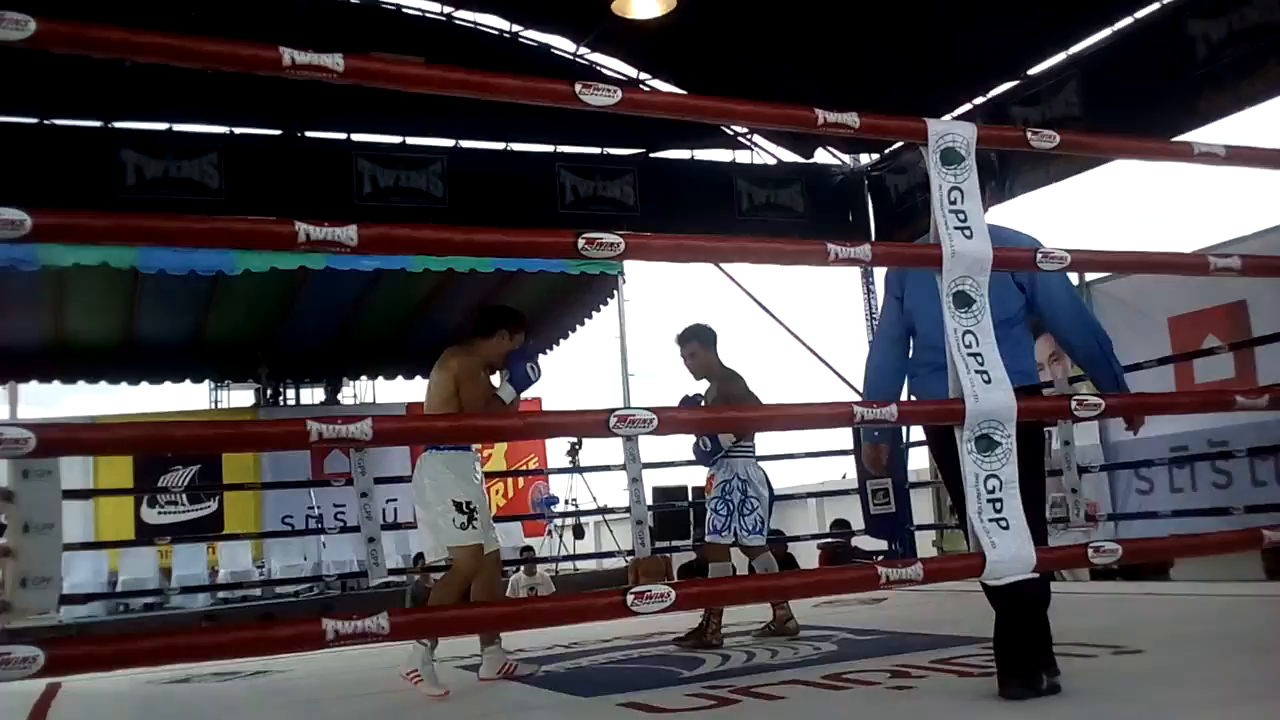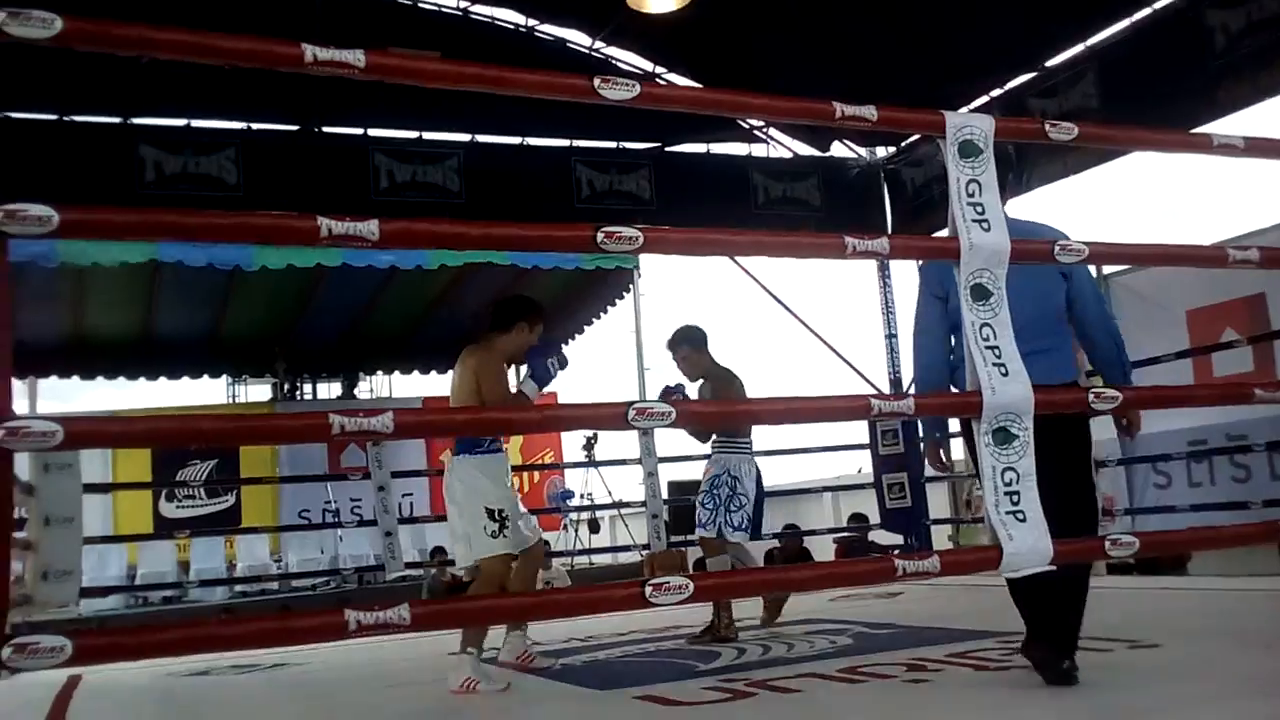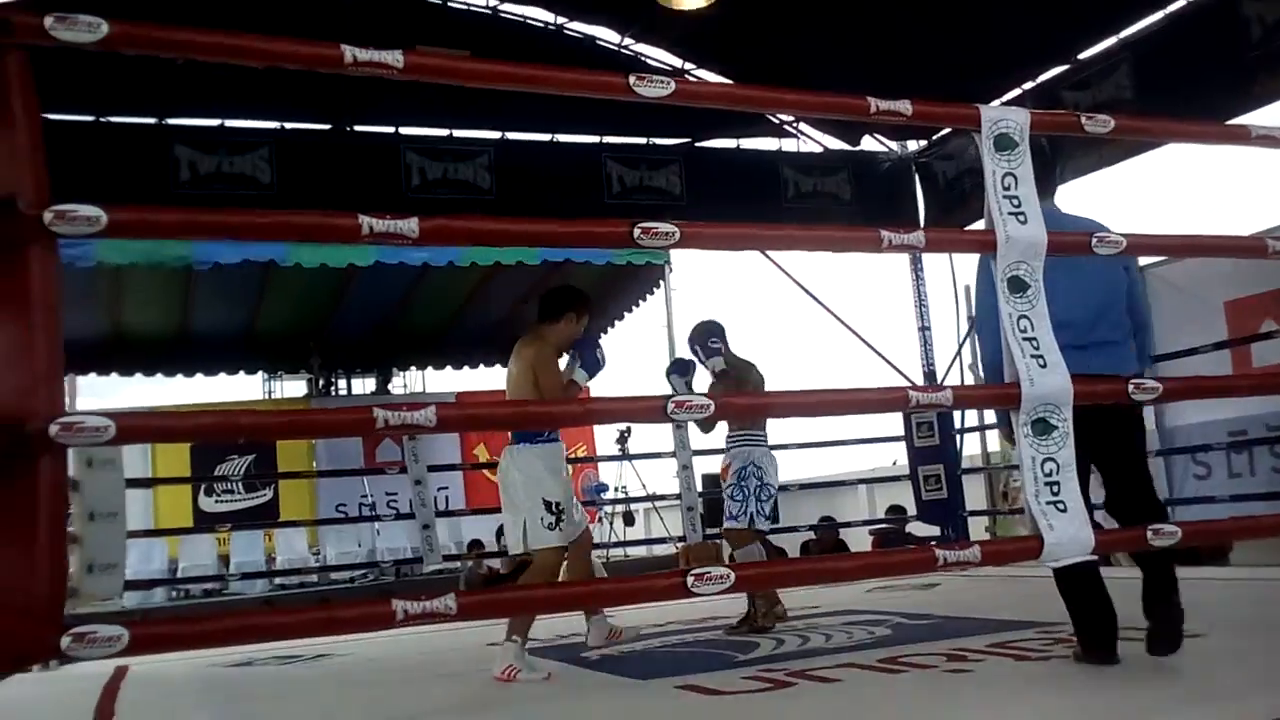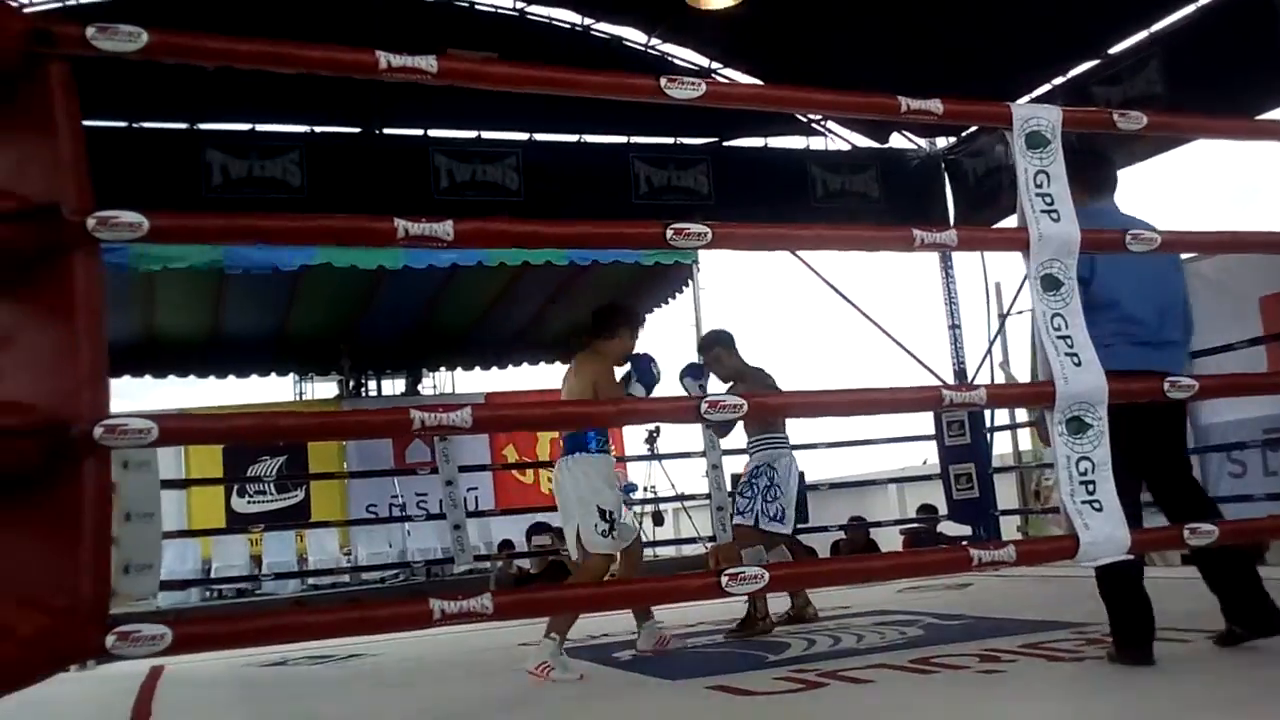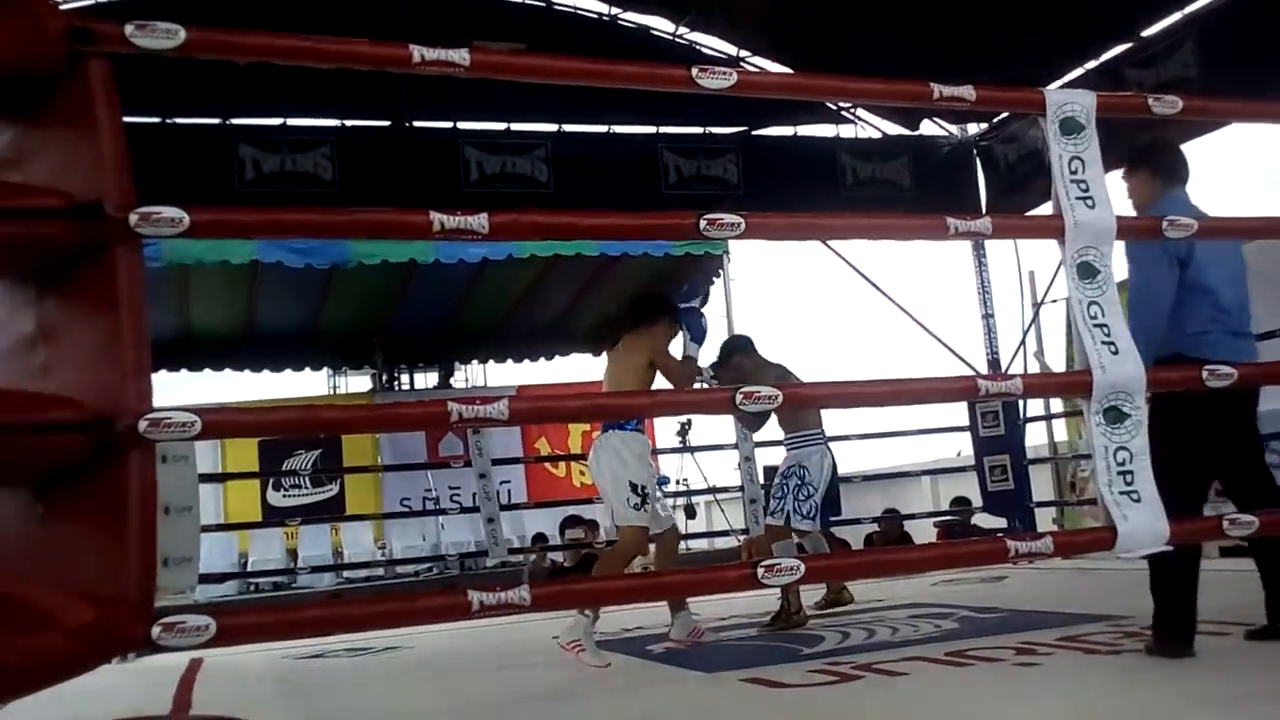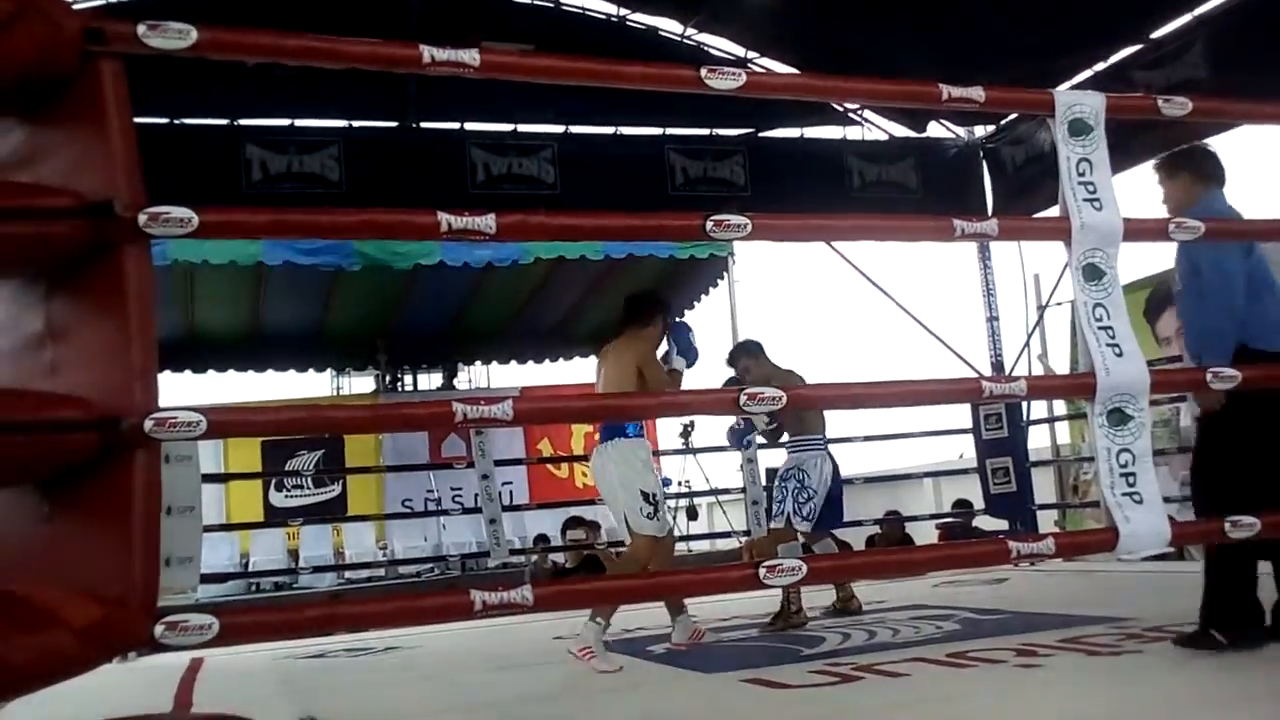
dt=0.2s
person 1, frame 1
left shoulder: (909, 263)
right shoulder: (1018, 249)
left elbow: (888, 349)
right elbow: (1074, 323)
left wrist: (877, 429)
right wrist: (1114, 387)
right knee: (1023, 530)
left ankle: (1026, 656)
right ankle: (1026, 665)
person 1, frame 2
left shoulder: (942, 259)
right shoulder: (1053, 243)
left elbow: (931, 347)
right elbow: (1097, 324)
left wrist: (933, 427)
right wrist: (1121, 392)
right knee: (1076, 523)
left ankle: (1049, 646)
right ankle: (1053, 644)
person 1, frame 3
right shoulder: (1107, 238)
left elbow: (995, 332)
right elbow: (1140, 319)
left wrist: (1006, 411)
right wrist: (1138, 381)
right knee: (1139, 502)
left ankle: (1098, 637)
right ankle: (1162, 611)
person 1, frame 4
right shoulder: (1157, 238)
right elbow: (1182, 318)
left hip: (1113, 386)
right hip: (1170, 384)
right knee: (1187, 501)
left ankle: (1132, 637)
person 1, frame 5
right shoulder: (1217, 229)
left elbow: (1149, 308)
left hip: (1192, 372)
right hip: (1238, 371)
left knee: (1178, 502)
left ankle: (1173, 629)
person 1, frame 6
left shoulder: (1209, 224)
right shoulder: (1228, 225)
left elbow: (1222, 301)
left wrist: (1213, 374)
right wrist: (1219, 375)
left knee: (1216, 490)
left ankle: (1230, 621)
person 2, frame 1
left shoulder: (468, 364)
right shoulder: (467, 360)
left elbow: (480, 413)
right elbow: (479, 417)
left wrist: (503, 383)
right wrist: (511, 387)
left hip: (459, 467)
right hip: (445, 467)
left knee: (489, 561)
right knee: (466, 561)
left ankle: (492, 656)
right ankle: (421, 657)
person 2, frame 2
left shoulder: (487, 359)
right shoulder: (486, 357)
left elbow: (499, 411)
right elbow: (502, 413)
left wrist: (532, 379)
right wrist: (534, 382)
left hip: (489, 471)
right hip: (476, 470)
left knee: (530, 551)
right knee: (496, 567)
left ankle: (515, 645)
right ankle: (467, 666)
person 2, frame 3
left shoulder: (532, 348)
right shoulder: (539, 348)
right elbow: (558, 402)
left wrist: (575, 369)
right wrist: (583, 370)
left hip: (538, 459)
right hip: (532, 459)
left knee: (579, 541)
right knee: (547, 558)
left ankle: (598, 626)
right ankle: (510, 654)
person 2, frame 4
left shoulder: (586, 363)
right shoulder: (598, 363)
left wrist: (633, 382)
right wrist: (639, 387)
left hip: (590, 468)
right hip: (586, 468)
left knee: (630, 548)
right knee: (596, 562)
left ankle: (648, 630)
right ankle: (548, 651)
person 2, frame 5
left shoulder: (626, 346)
right shoulder: (650, 341)
right elbow: (683, 383)
left hip: (619, 446)
right hip: (623, 445)
left knee: (668, 534)
right knee: (632, 539)
left ankle: (682, 621)
right ankle: (580, 626)
person 2, frame 6
left shoulder: (613, 351)
right shoulder: (638, 348)
right elbow: (666, 394)
right wrist: (678, 358)
left hip: (613, 450)
right hip: (625, 451)
left knee: (662, 540)
right knee: (643, 548)
left ankle: (682, 625)
right ankle: (589, 636)
person 3, frame 1
left shoulder: (730, 382)
right shoulder: (713, 389)
left wrist: (726, 438)
left hip: (738, 471)
right hip: (730, 472)
left knee: (715, 545)
right knee: (753, 546)
left ankle: (710, 628)
right ankle: (782, 617)
person 3, frame 2
left shoulder: (725, 381)
right shoulder: (708, 387)
left elbow: (731, 423)
right elbow: (704, 435)
left hip: (732, 466)
right hip: (724, 468)
left knee: (711, 539)
right knee: (726, 540)
left ankle: (723, 622)
person 3, frame 3
left shoulder: (747, 371)
right shoulder: (720, 382)
right elbow: (707, 426)
left wrist: (718, 366)
right wrist: (683, 391)
left hip: (753, 460)
right hip: (738, 461)
left knee: (739, 532)
right knee: (742, 534)
left ankle: (759, 612)
right ankle: (768, 603)
person 3, frame 4
left shoulder: (758, 378)
right shoulder: (738, 389)
right elbow: (721, 430)
left wrist: (704, 396)
right wrist: (699, 397)
left hip: (772, 461)
right hip: (765, 463)
left knee: (745, 532)
right knee: (770, 536)
left ankle: (758, 614)
right ankle: (801, 605)
person 3, frame 5
left shoulder: (775, 374)
right shoulder: (774, 381)
left elbow: (750, 389)
right elbow: (752, 423)
left wrist: (724, 380)
left hip: (806, 456)
right hip: (814, 455)
left knee: (778, 527)
right knee: (802, 525)
left ankle: (791, 608)
right ankle: (836, 587)
person 3, frame 6
left shoulder: (785, 380)
right shoulder: (779, 391)
left elbow: (802, 413)
right elbow: (774, 435)
left wrist: (750, 425)
right wrist: (752, 420)
left hip: (806, 460)
right hip: (817, 461)
left knee: (782, 528)
right knee: (814, 530)
left ankle: (792, 607)
right ankle: (846, 597)
